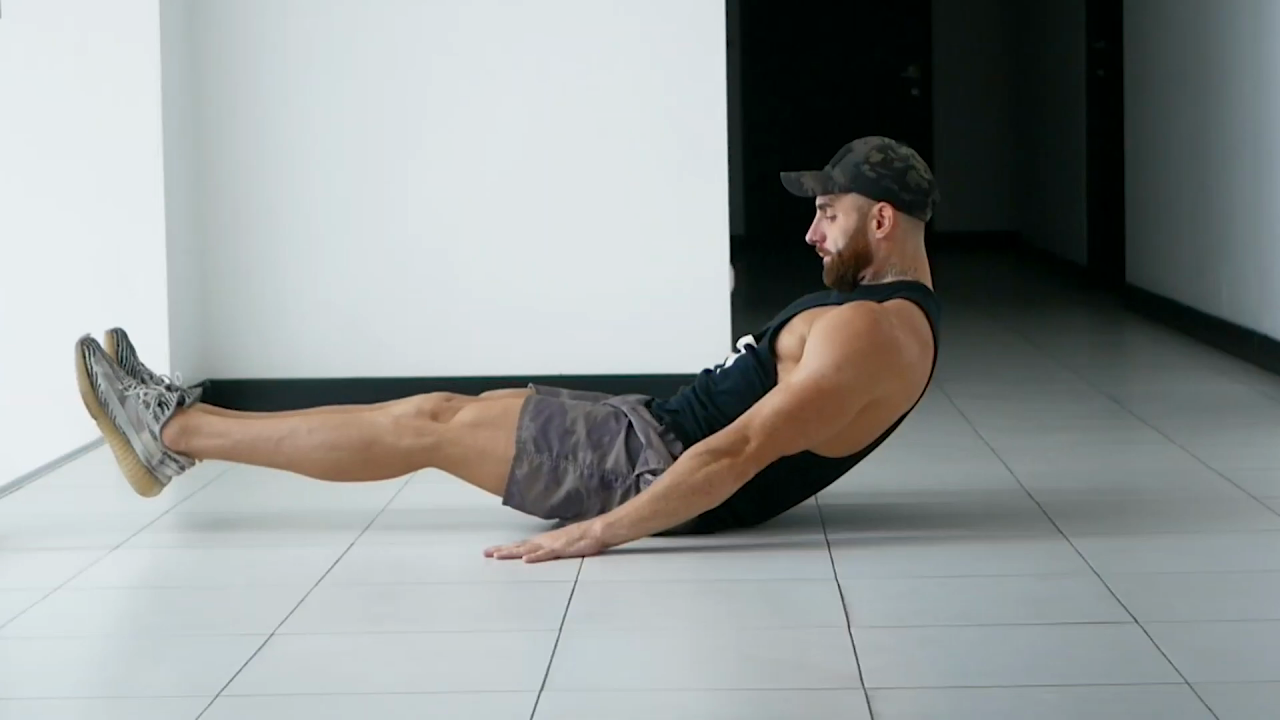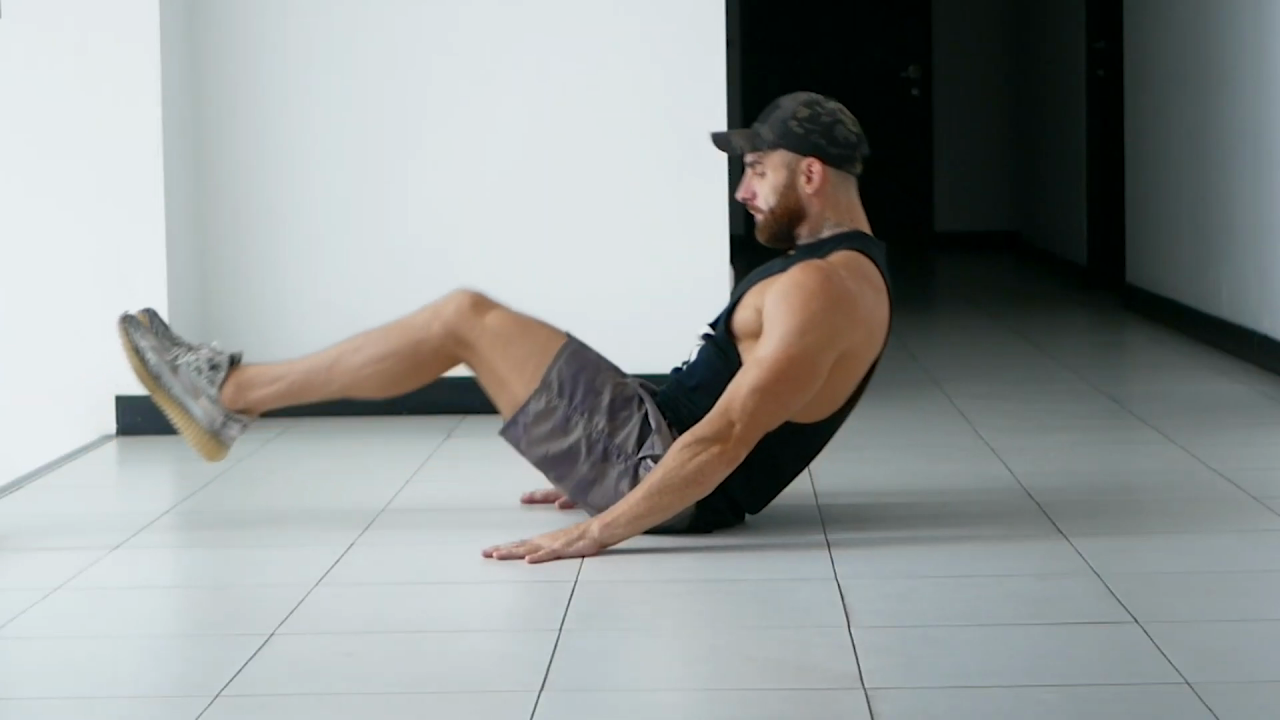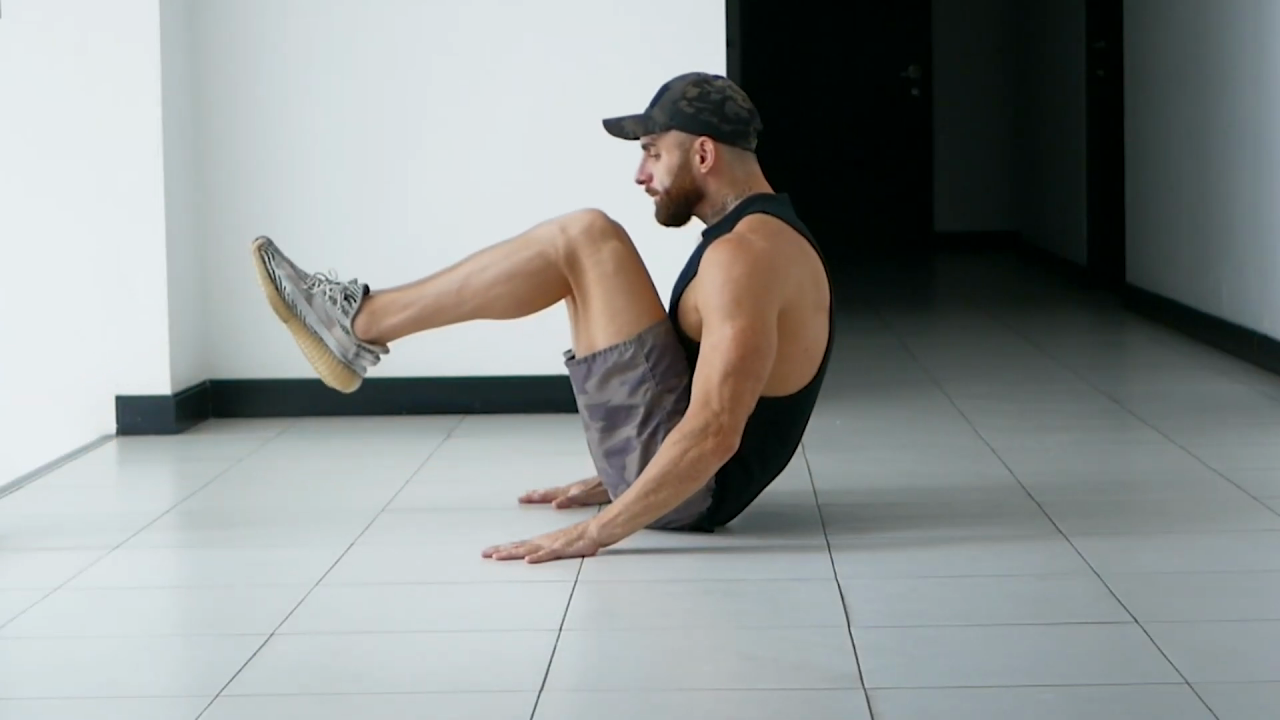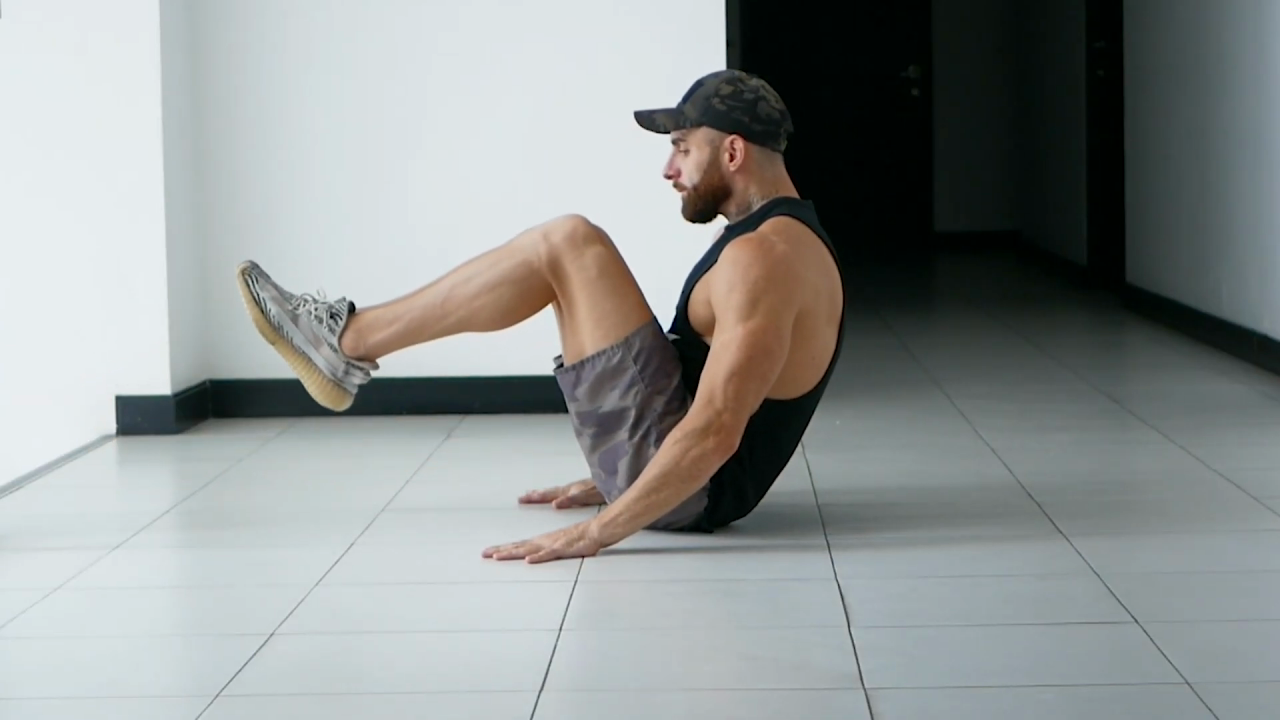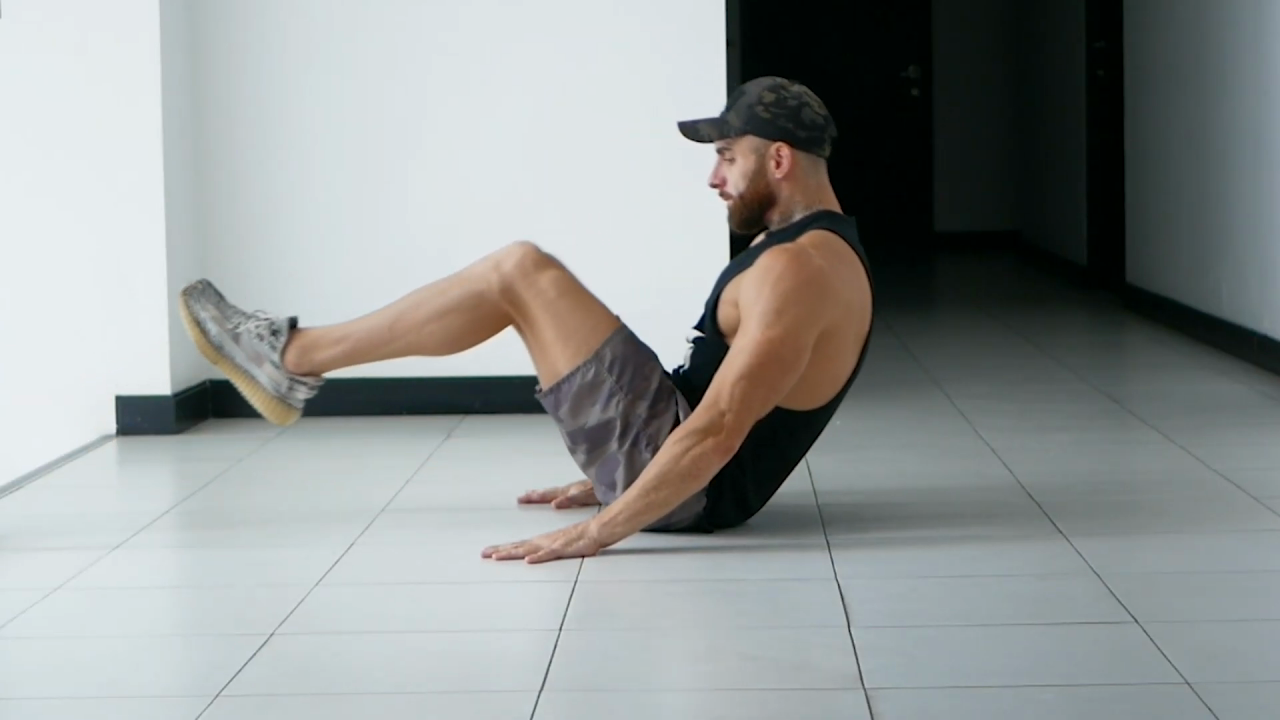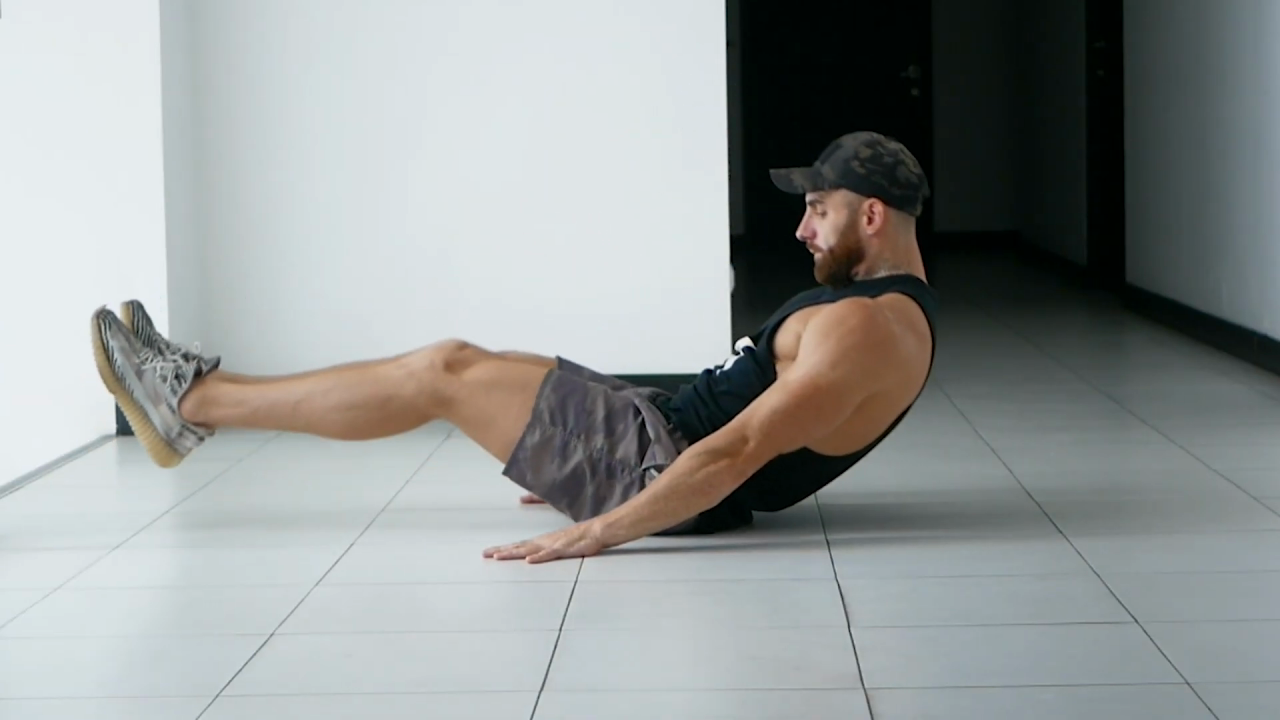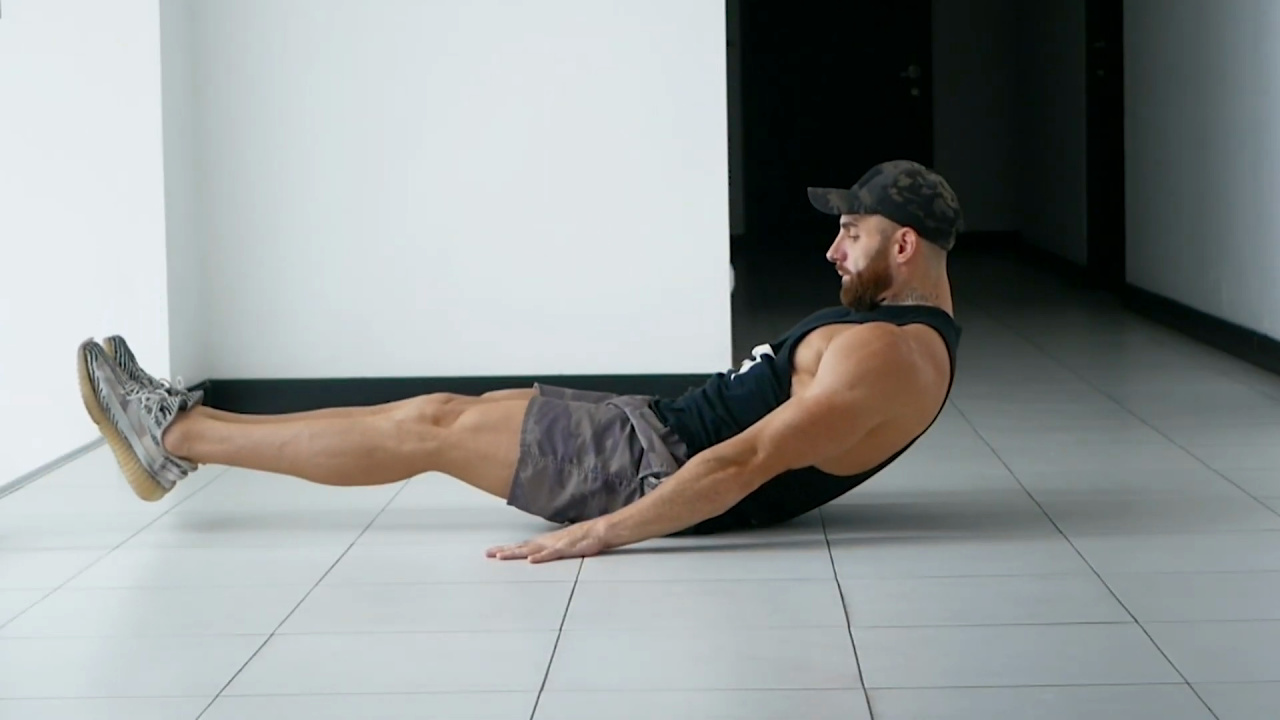
dt=0.3s
person 1, frame 1
left shoulder: (870, 333)
right shoulder: (887, 311)
left elbow: (737, 455)
left wrist: (600, 531)
right wrist: (606, 493)
left hip: (656, 461)
right hip: (662, 435)
left knee: (428, 424)
right knee: (442, 415)
left ankle: (175, 431)
right ankle: (182, 424)
person 1, frame 2
left shoulder: (825, 288)
right shoulder: (839, 266)
left elbow: (726, 439)
left wrist: (596, 532)
right wrist: (598, 478)
left hip: (655, 465)
right hip: (665, 459)
left knee: (465, 318)
right knee: (481, 329)
left ankle: (228, 392)
right ankle: (243, 390)
person 1, frame 3
left shoulder: (742, 255)
right shoulder: (763, 232)
left elbow: (713, 434)
left wrist: (598, 533)
right wrist: (613, 478)
left hip: (689, 486)
right hip: (687, 471)
left knee: (587, 236)
right knee: (577, 247)
left ankle: (361, 323)
right ankle: (368, 322)
person 1, frame 4
left shoulder: (763, 258)
right shoulder: (784, 239)
left elbow: (715, 431)
left wrist: (598, 532)
right wrist: (610, 479)
left hip: (689, 488)
right hip: (679, 467)
left knee: (570, 242)
right knee: (567, 252)
left ankle: (347, 340)
right ankle: (353, 339)
person 1, frame 5
left shoulder: (797, 268)
right shoulder: (815, 249)
left elbow: (718, 431)
left wrist: (597, 533)
right wrist: (607, 481)
left hip: (689, 490)
right hip: (685, 472)
left knee: (521, 271)
right knee: (526, 279)
left ankle: (293, 357)
right ankle: (299, 356)
person 1, frame 6
left shoulder: (869, 331)
right shoulder: (884, 306)
left elbow: (738, 453)
left wrist: (598, 531)
right wrist: (597, 473)
left hip: (657, 456)
right hip: (662, 433)
left knee: (443, 370)
right knee: (458, 368)
left ankle: (189, 401)
right ankle: (198, 397)
person 1, frame 7
left shoulder: (889, 357)
right shoulder: (909, 326)
left elbow: (744, 464)
left wrist: (598, 531)
left hip: (660, 462)
right hip: (664, 430)
left knee: (432, 426)
right knee: (447, 415)
left ankle: (173, 436)
right ankle: (182, 430)
